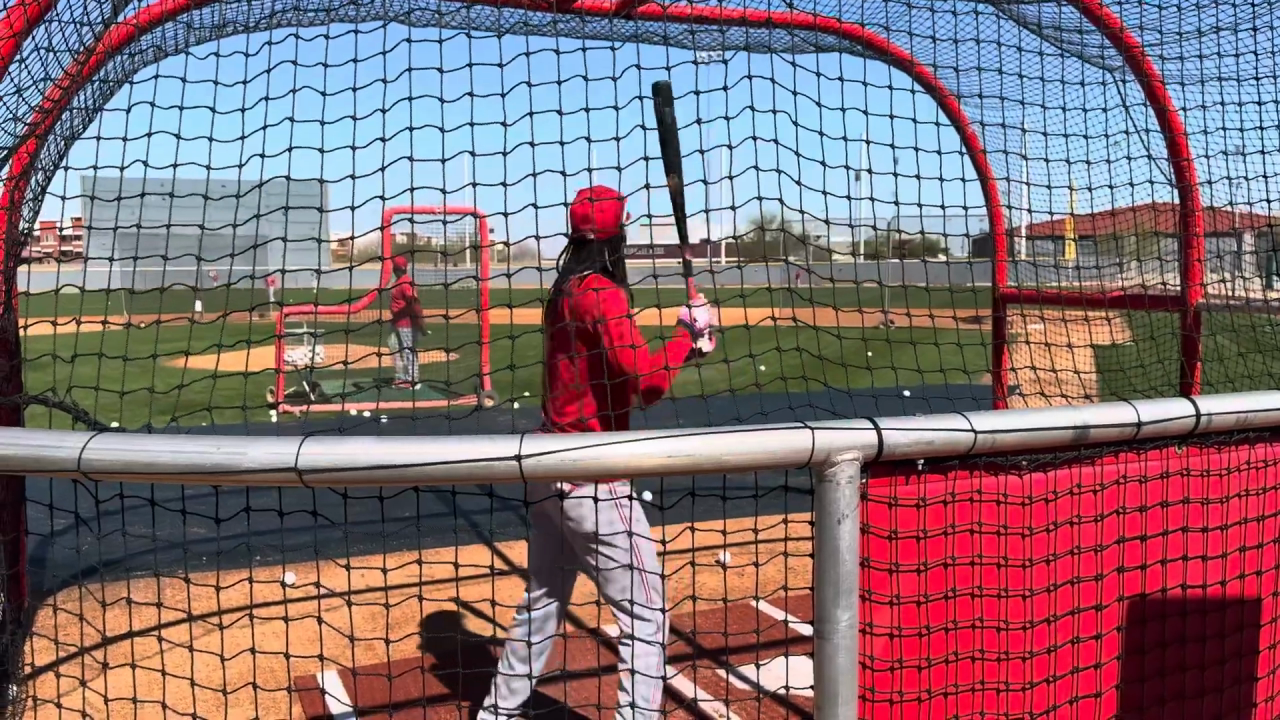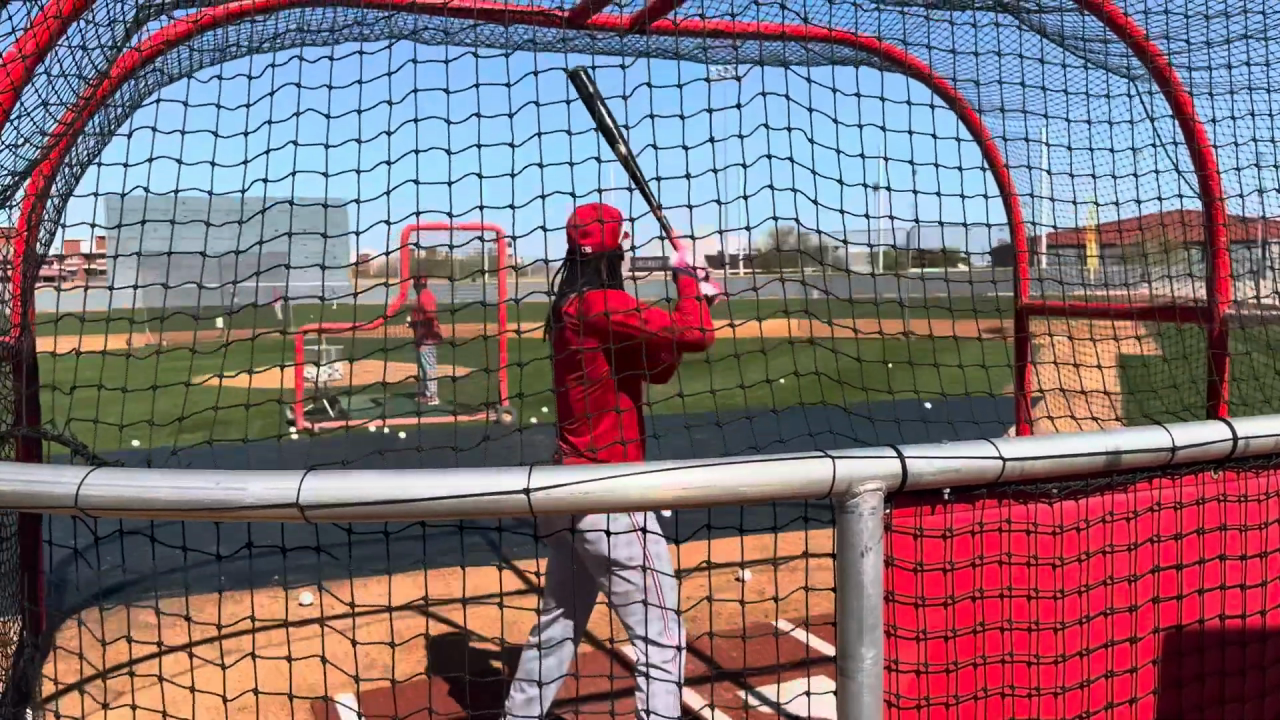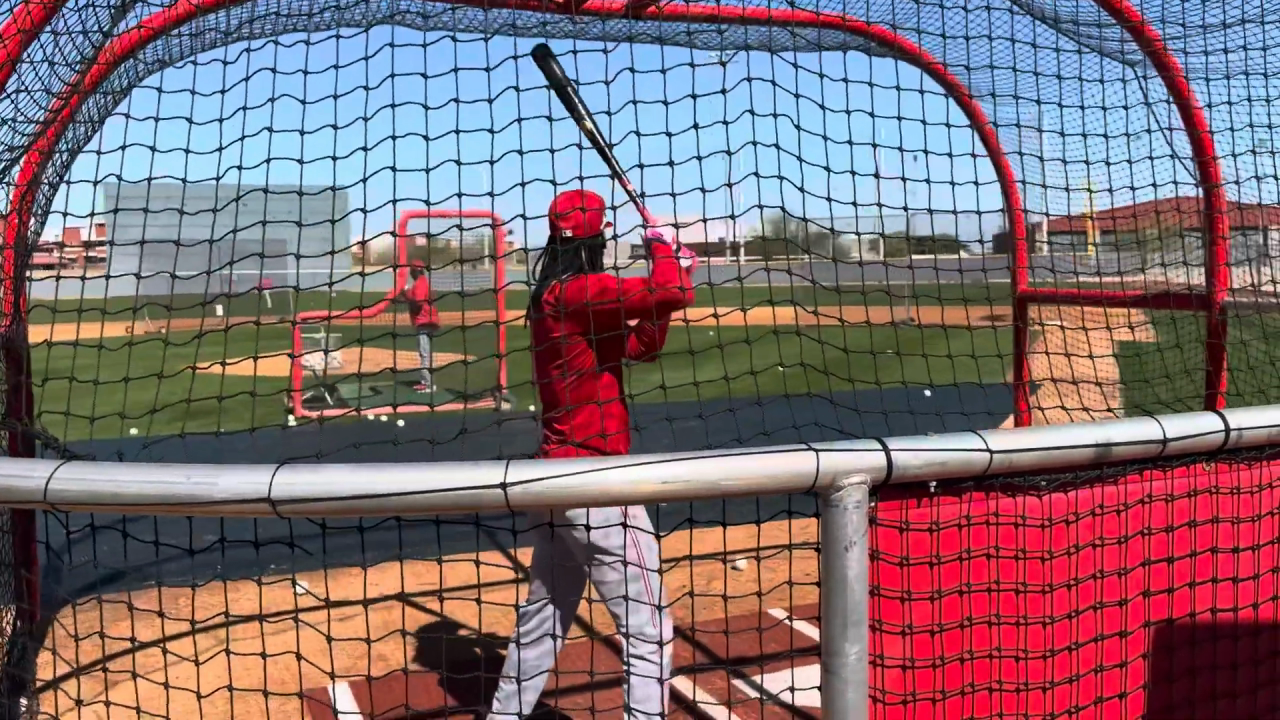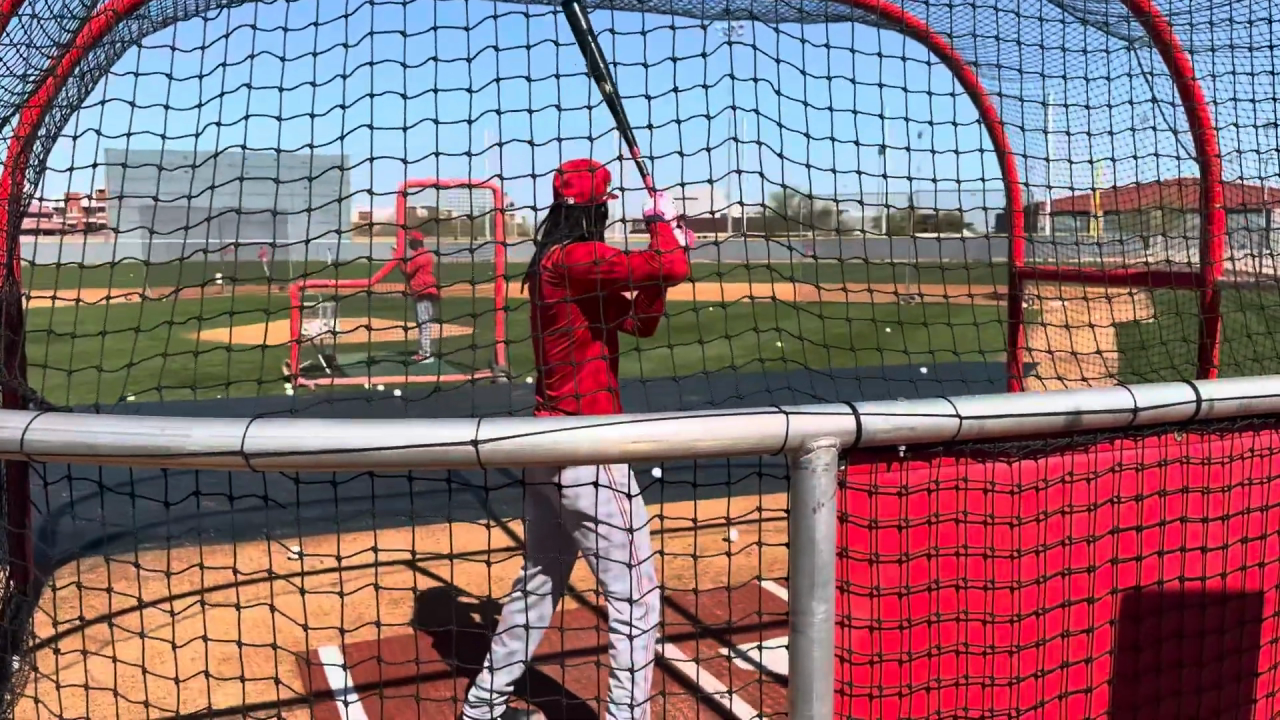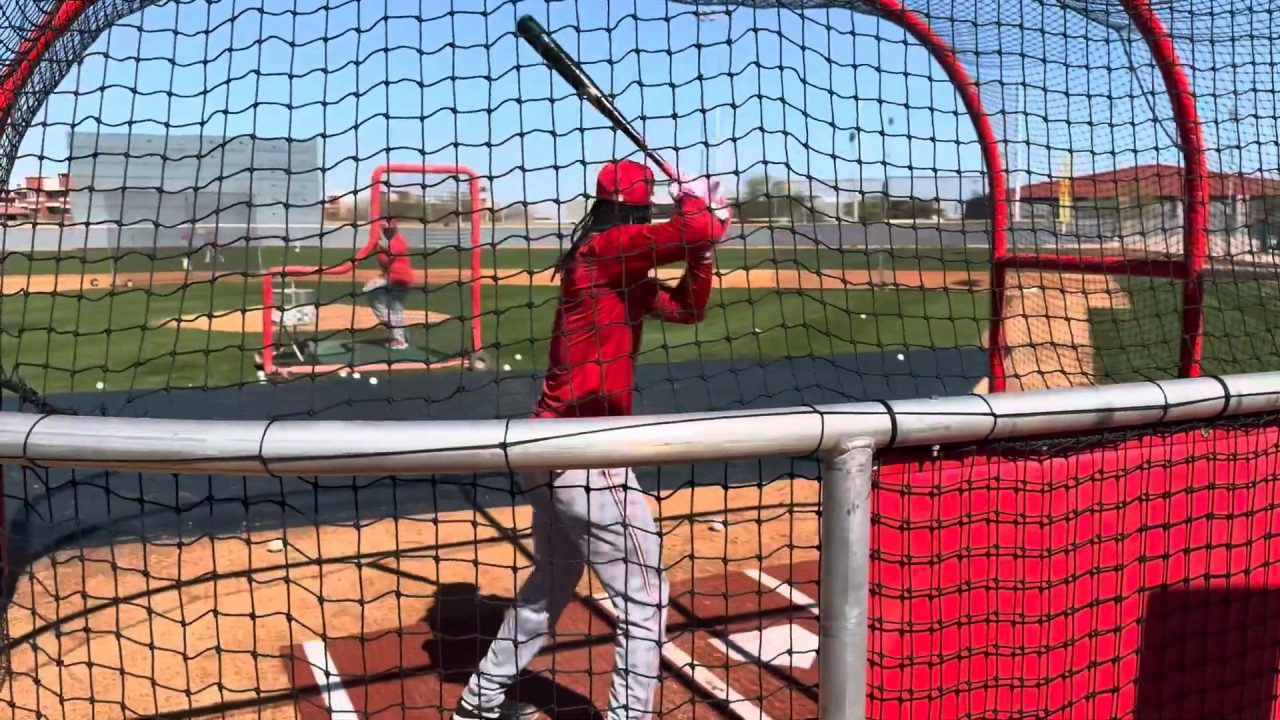
dt=1s
person 1, frame 1
left shoulder: (566, 293)
right shoulder: (601, 295)
right elbow: (647, 384)
left wrist: (683, 345)
right wrist: (687, 333)
right hip: (591, 480)
left knee: (543, 602)
right knee: (646, 616)
person 1, frame 2
left shoulder: (569, 309)
right shoulder: (603, 306)
left elbow: (657, 368)
right elbow: (697, 336)
left wrist: (691, 298)
right wrist: (686, 278)
left knee: (556, 627)
right knee: (662, 639)
person 1, frame 3
left shoulder: (553, 296)
right shoulder: (582, 290)
left elbow: (642, 344)
right elbow: (675, 295)
left wrist: (667, 271)
right wrist: (659, 245)
left knee: (543, 616)
right knee: (650, 629)
person 1, frame 4
left shoulder: (557, 263)
right shoulder: (577, 258)
left elbow: (640, 320)
right elbow: (672, 269)
left wrist: (665, 243)
right wrist: (662, 221)
left knee: (538, 583)
right knee: (636, 598)
person 1, frame 5
left shoulder: (620, 270)
right shoulder: (609, 247)
left elbow: (689, 308)
right elbow: (700, 231)
left wrist: (700, 252)
right wrist: (693, 199)
left knee: (550, 584)
right knee: (643, 598)
